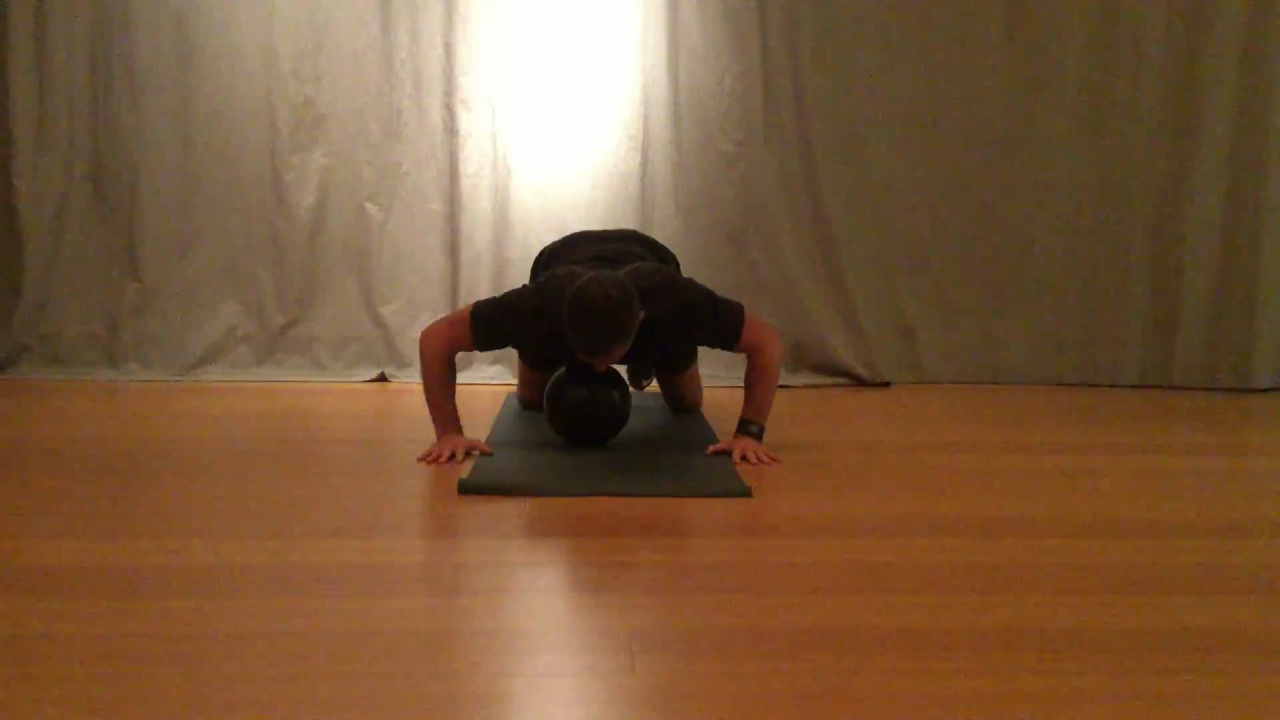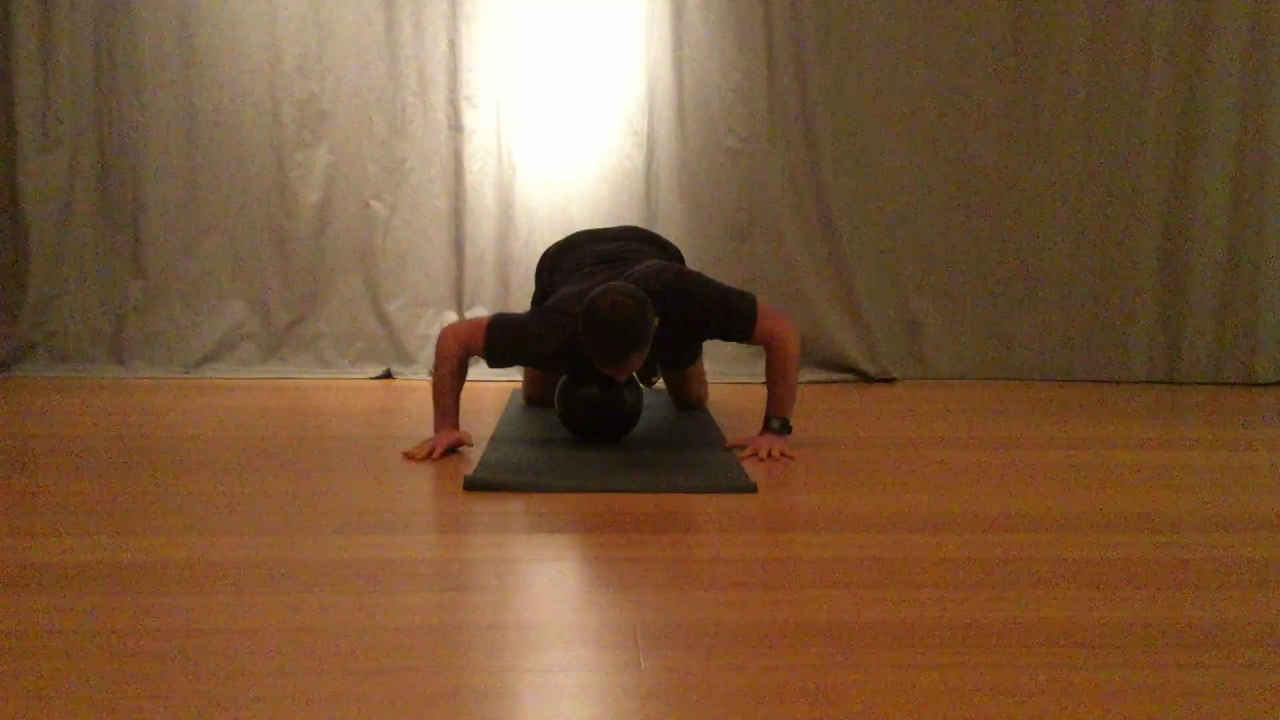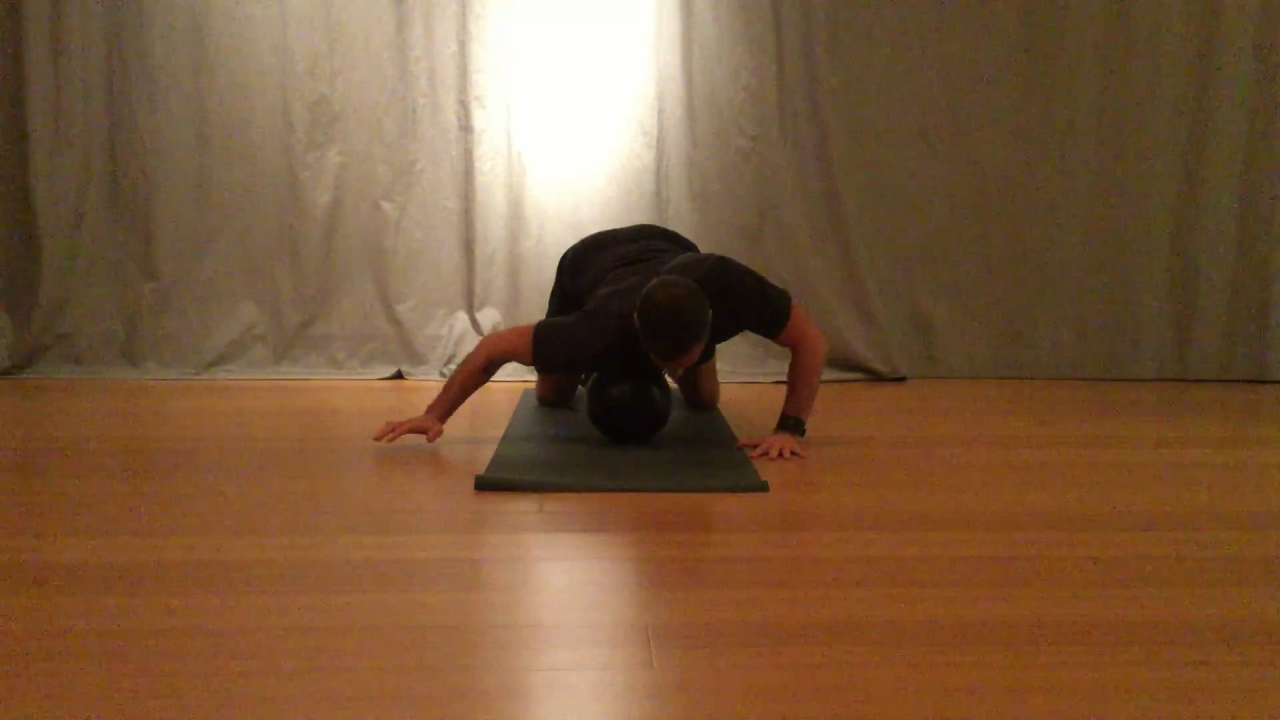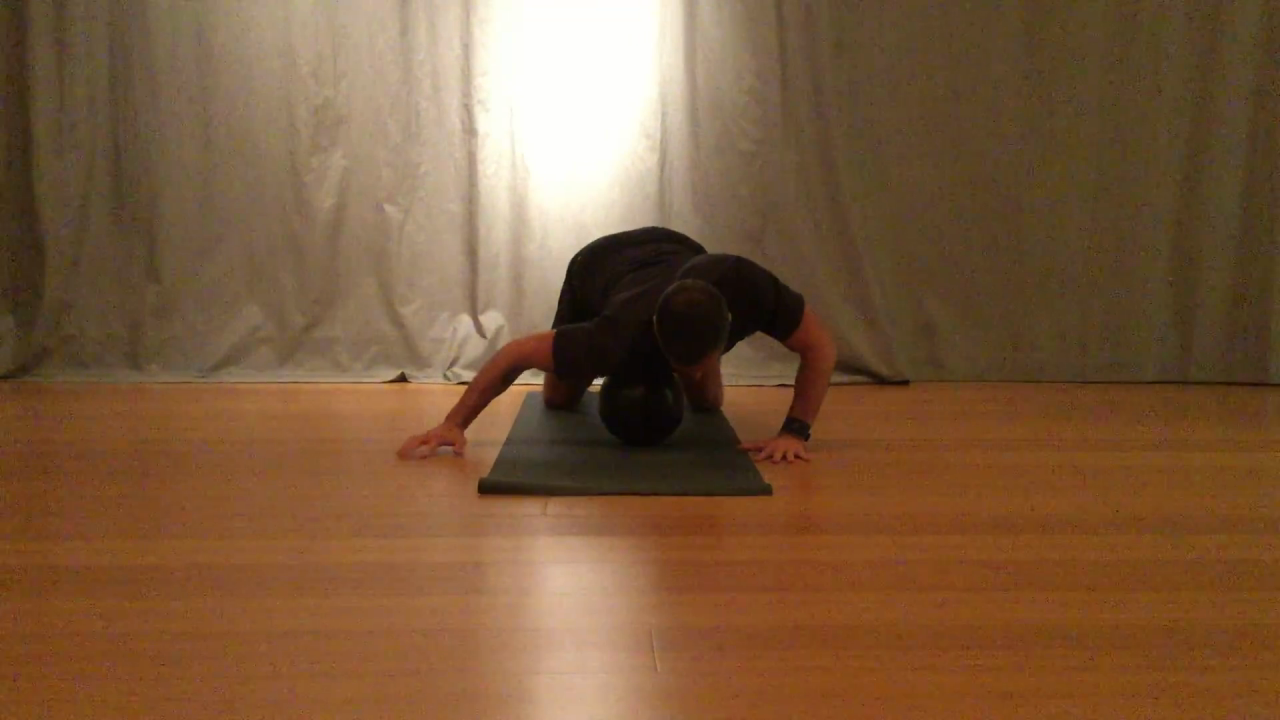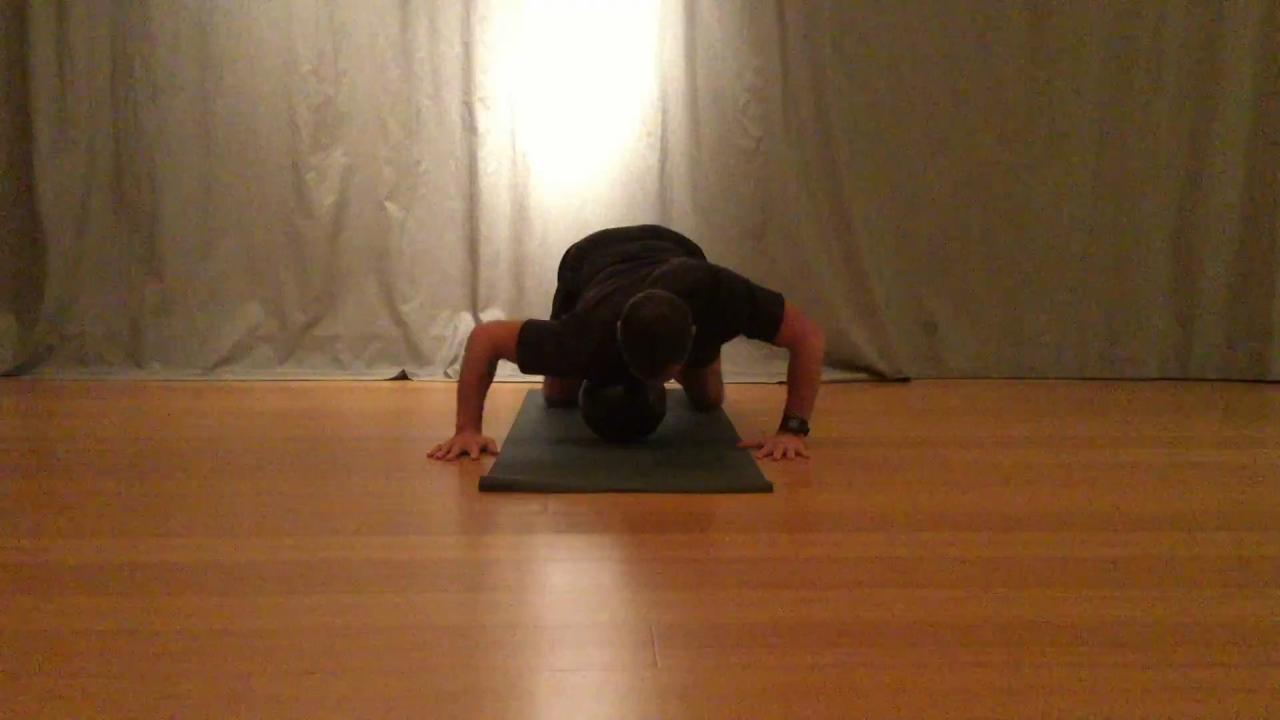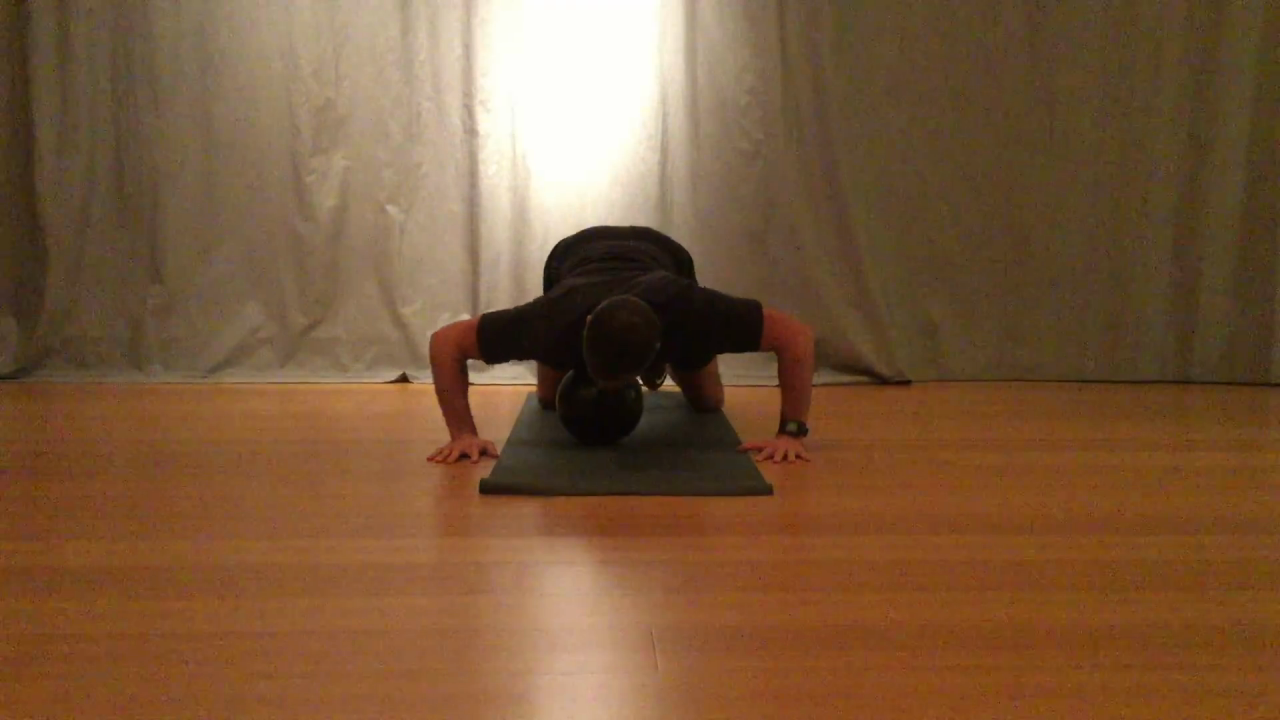
dt=0.7s
person 1, frame 1
left shoulder: (673, 298)
right shoulder: (540, 304)
left elbow: (767, 343)
right elbow: (435, 338)
left wrist: (749, 431)
right wrist: (448, 432)
left knee: (687, 402)
right knee: (532, 399)
left ankle: (645, 364)
person 1, frame 2
left shoulder: (684, 297)
right shoulder: (556, 327)
left elbow: (784, 336)
right elbow: (452, 337)
left wrist: (774, 428)
right wrist: (445, 426)
left hip: (650, 254)
right hip: (566, 261)
left knee: (692, 399)
right knee: (536, 396)
left ankle: (653, 370)
person 1, frame 3
left shoulder: (727, 285)
right shoulder: (601, 328)
left elbow: (811, 341)
right elbow: (494, 346)
left wrist: (790, 428)
right wrist: (435, 415)
left hip: (668, 252)
right hip: (587, 264)
left knee: (704, 398)
right knee: (552, 395)
right ankle: (588, 364)
person 1, frame 4
left shoulder: (744, 286)
right shoulder: (622, 334)
left elbow: (821, 347)
right elbow: (517, 351)
left wrist: (794, 430)
right wrist: (454, 423)
left hip: (675, 254)
right hip: (596, 268)
left knee: (708, 401)
right knee: (559, 398)
right ankle: (604, 363)
person 1, frame 5
left shoulder: (713, 293)
right shoulder: (588, 338)
left elbow: (809, 338)
right elbow: (483, 338)
left wrist: (793, 429)
right wrist: (467, 428)
left hip: (672, 253)
right hip: (588, 261)
left knee: (708, 398)
right knee: (558, 397)
person 1, frame 6
left shoulder: (685, 308)
right shoulder: (554, 321)
left elbow: (797, 337)
right elbow: (444, 342)
left wrist: (791, 431)
right wrist: (462, 433)
left hip: (660, 256)
left knee: (708, 401)
right knee: (550, 399)
left ankle: (665, 366)
